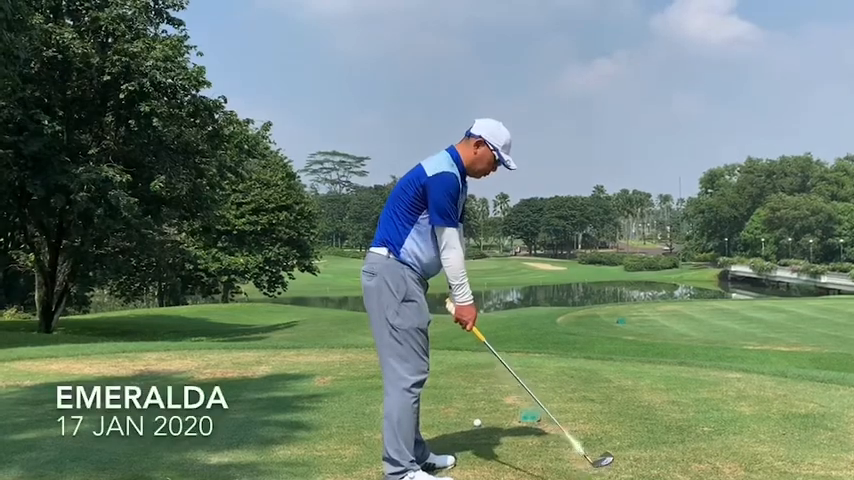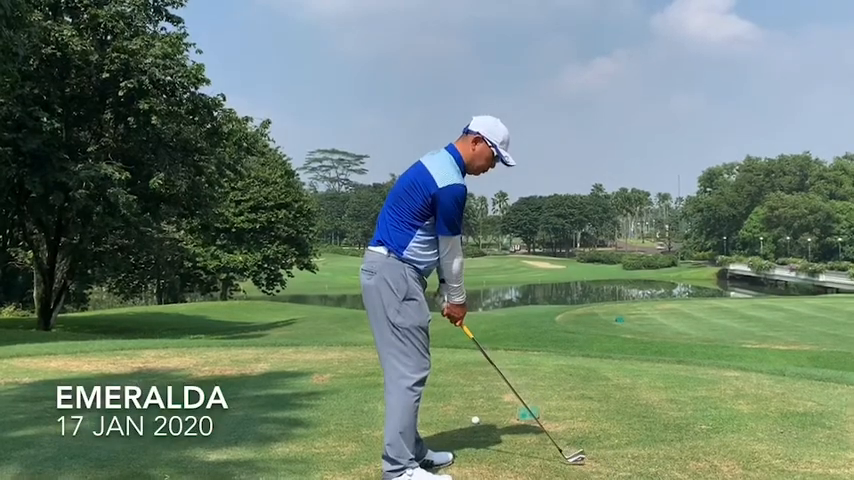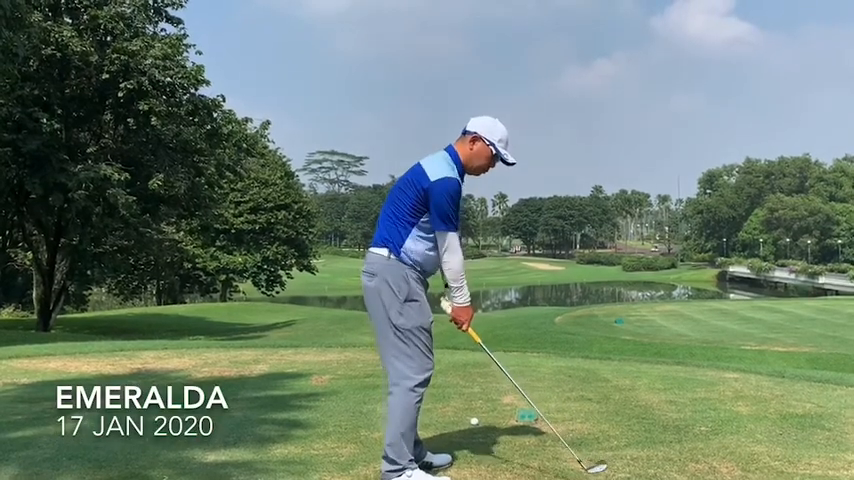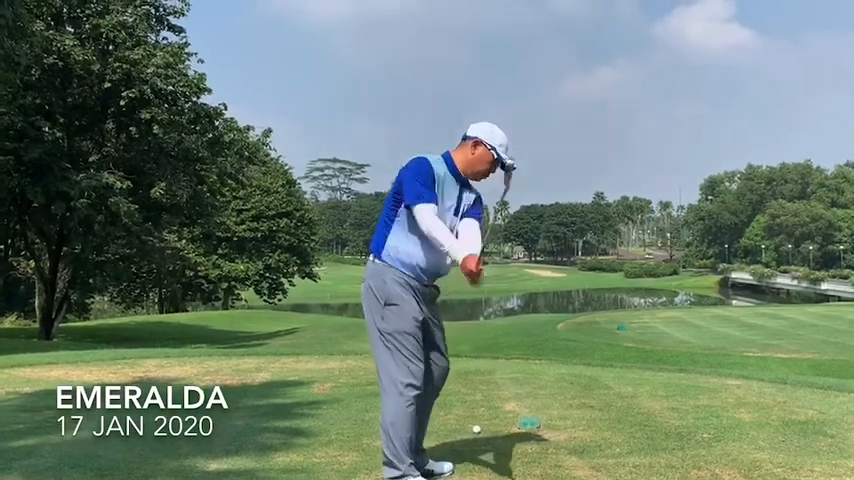
dt=0.7s
person 1, frame 1
left shoulder: (454, 178)
right shoulder: (443, 176)
left elbow: (453, 242)
right elbow: (449, 246)
left wrist: (457, 295)
right wrist: (465, 299)
left hip: (402, 275)
right hip: (393, 274)
left knee: (410, 369)
right knee: (406, 372)
person 1, frame 2
left shoulder: (438, 164)
right shoulder: (450, 183)
right elbow: (451, 249)
left wrist: (448, 291)
right wrist: (457, 298)
left hip: (395, 272)
right hip: (394, 274)
left knee: (408, 367)
right knee: (409, 370)
person 1, frame 3
left shoulder: (449, 176)
right shoulder: (444, 179)
left elbow: (449, 245)
right elbow: (449, 247)
left wrist: (453, 294)
right wrist: (461, 299)
left hip: (399, 274)
right hip: (394, 274)
left knee: (411, 367)
right knee: (411, 370)
person 1, frame 4
left shoulder: (471, 196)
right shoulder: (424, 167)
left elbow: (471, 232)
right elbow: (427, 220)
left wrist: (472, 255)
right wrist: (459, 256)
left hip: (421, 287)
right hip: (390, 282)
left knee: (434, 371)
right knee: (404, 378)
